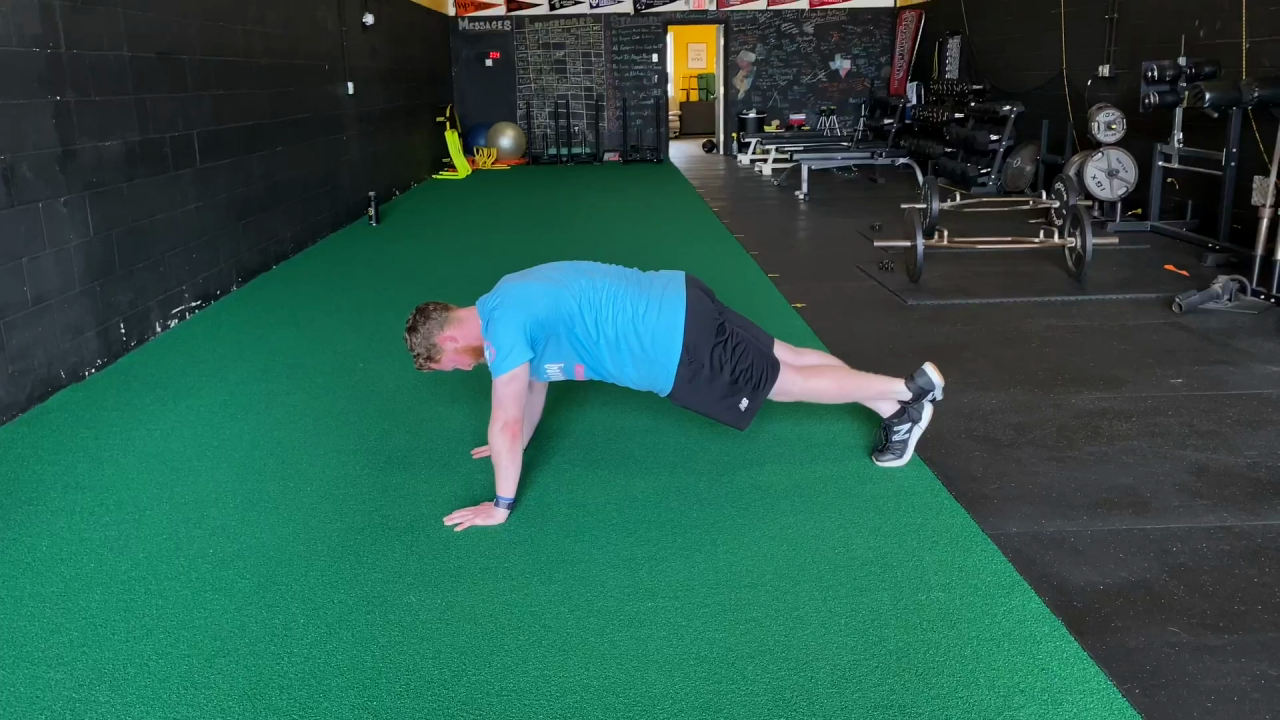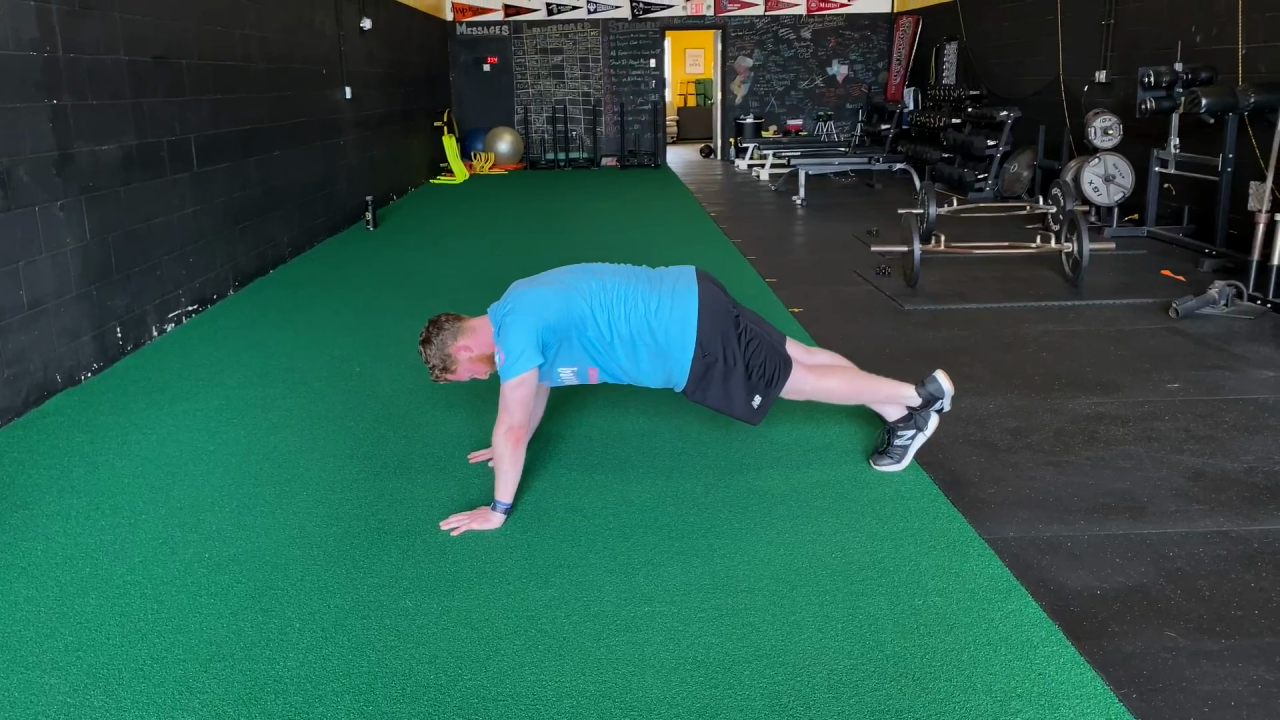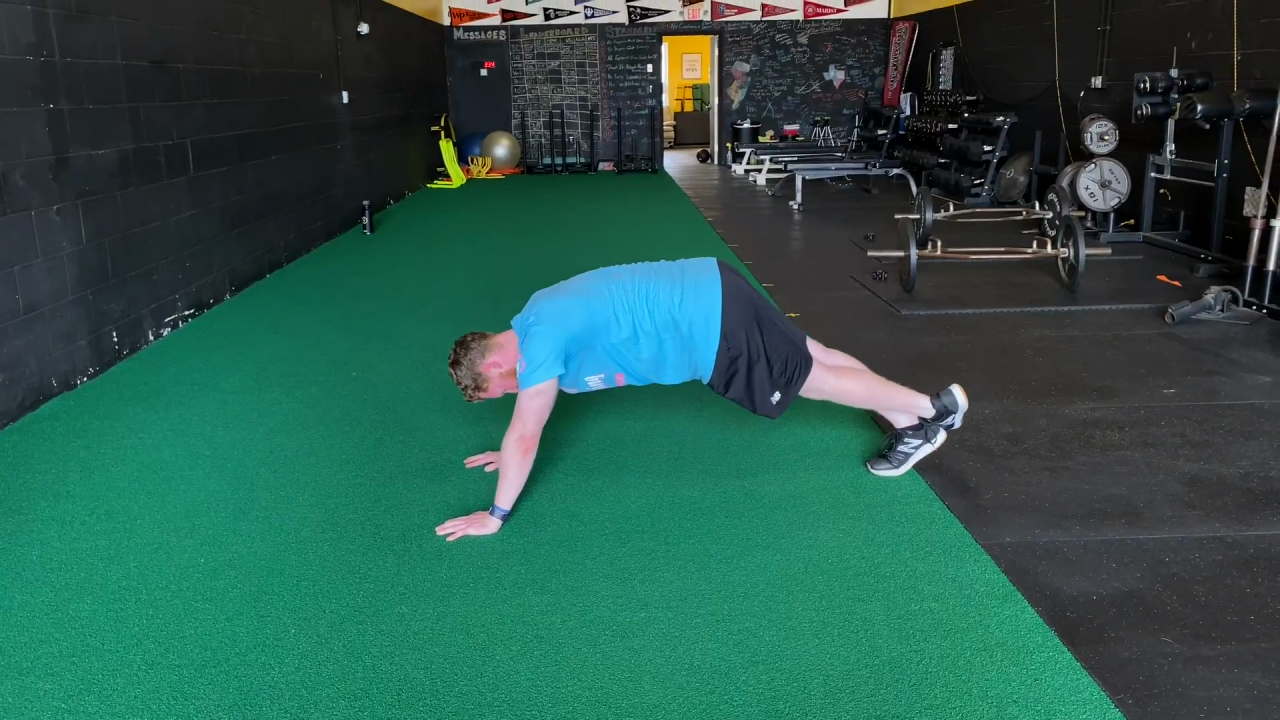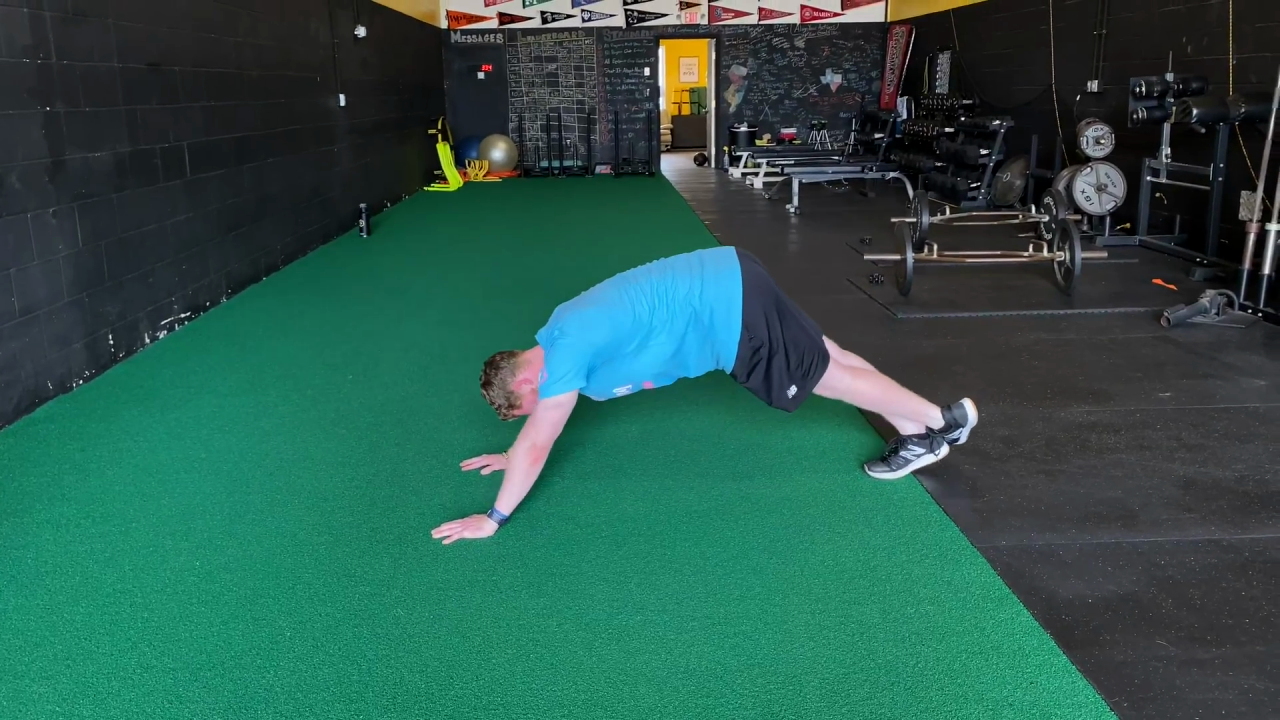
dt=0.5s
person 1, frame 1
left shoulder: (502, 325)
right shoulder: (511, 303)
left elbow: (506, 422)
right elbow: (535, 379)
left wrist: (502, 504)
right wrist: (515, 446)
left hip: (677, 347)
right hip: (676, 309)
left knee: (786, 384)
right knee: (783, 359)
left ankle: (909, 389)
right ankle: (896, 411)
person 1, frame 2
left shoulder: (514, 331)
right shoulder: (520, 309)
left elbow: (511, 426)
right elbow: (539, 385)
left wrist: (497, 510)
right wrist: (511, 447)
left hip: (688, 341)
right hip: (687, 304)
left knee: (796, 380)
right knee: (794, 357)
left ankle: (918, 396)
right ankle: (901, 415)
person 1, frame 3
left shoulder: (539, 341)
right shoulder: (538, 321)
left elbow: (525, 434)
right elbow: (536, 412)
left wrist: (496, 514)
right wrist: (511, 452)
left hip: (711, 326)
right hip: (709, 295)
left knee: (815, 379)
right knee: (812, 356)
left ankle: (933, 408)
right ankle: (910, 422)
person 1, frame 4
left shoulder: (566, 354)
right shoulder: (559, 337)
left elbow: (538, 444)
right elbow: (541, 423)
left wrist: (494, 518)
right wrist: (510, 455)
left hip: (729, 311)
right hip: (725, 283)
left knee: (828, 376)
right knee: (824, 356)
left ankle: (940, 420)
right ankle: (917, 433)
